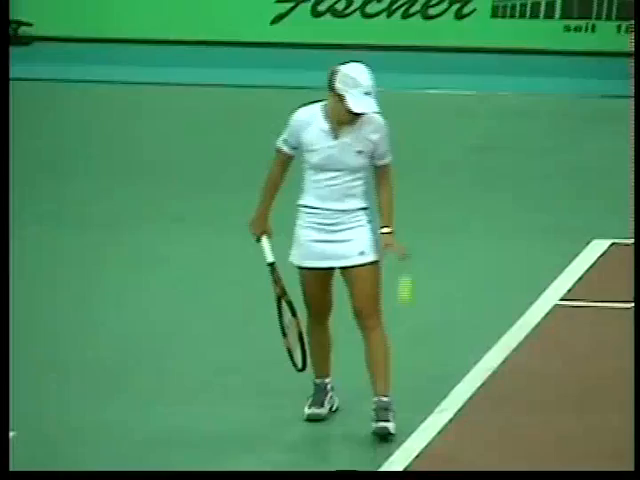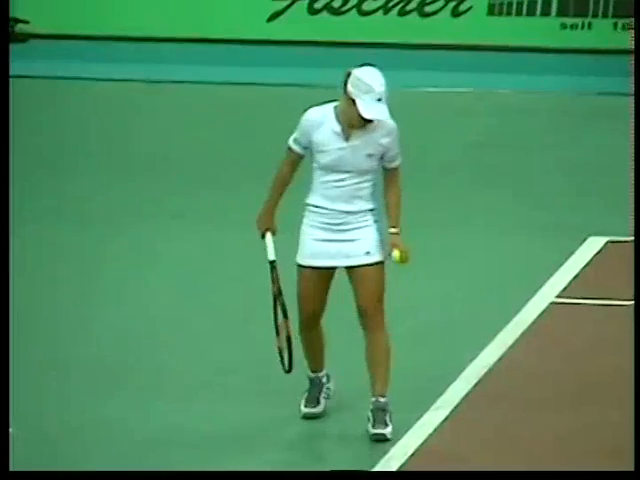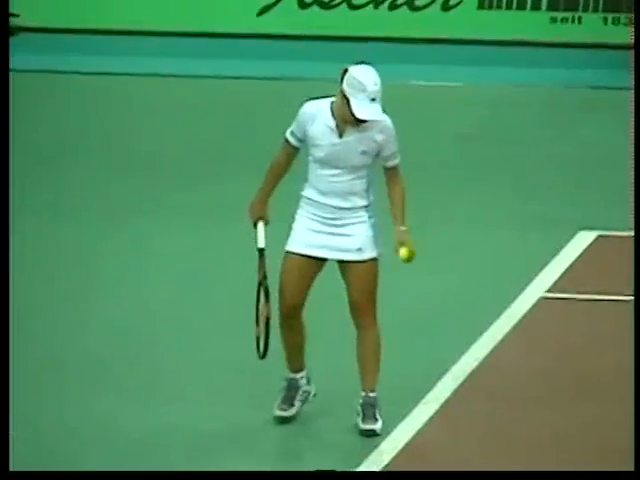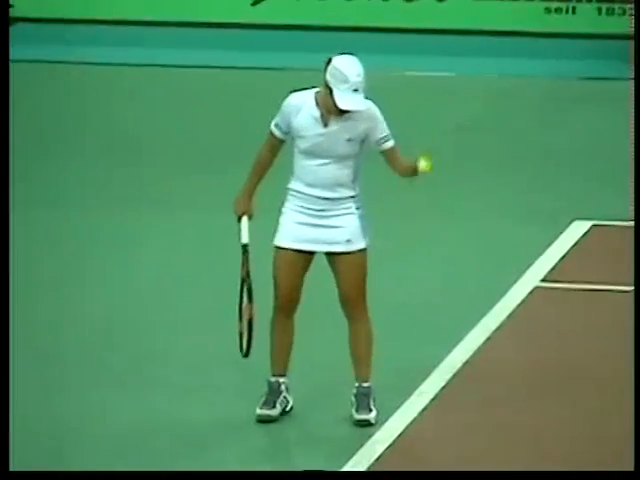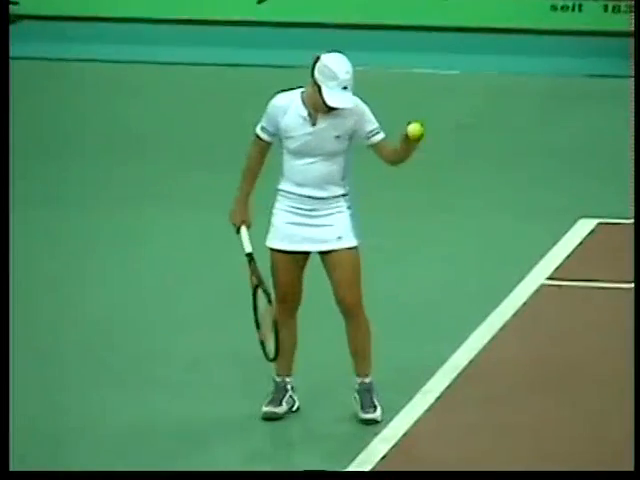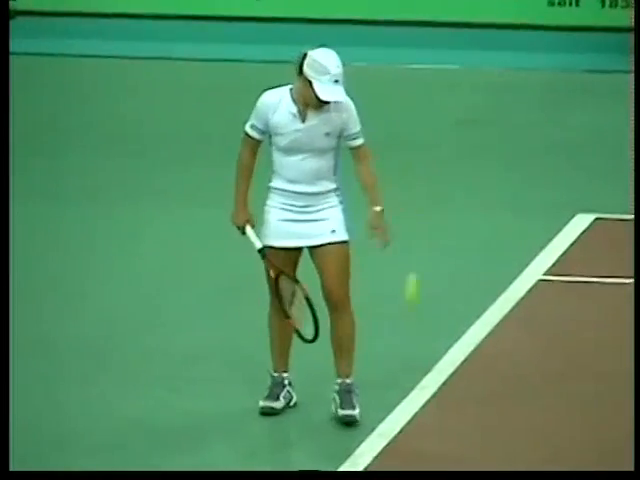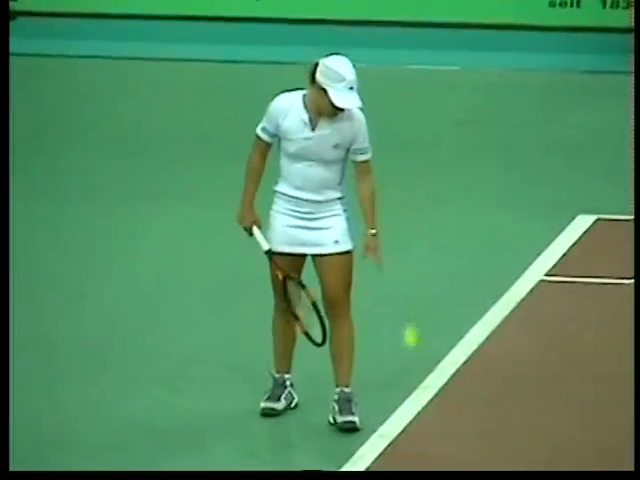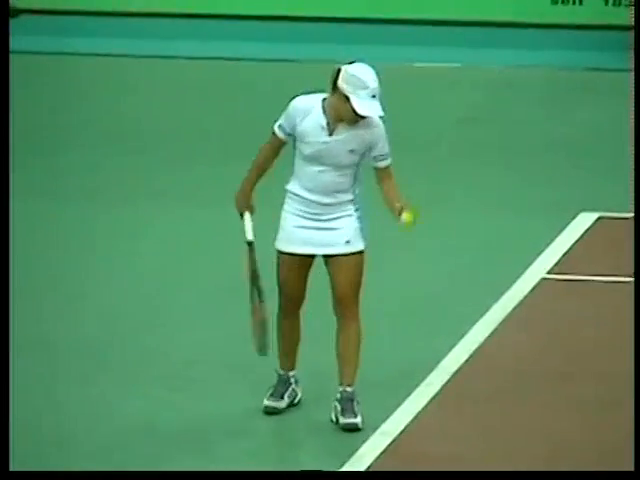
dt=0.2s
person 1, frame 1
left shoulder: (376, 126)
right shoulder: (303, 120)
left elbow: (383, 179)
right elbow: (279, 166)
left wrist: (387, 229)
right wrist: (262, 214)
left hip: (357, 231)
right hip: (312, 230)
left knee: (369, 318)
right knee: (317, 316)
left ankle: (382, 404)
right ankle: (323, 387)
person 1, frame 2
left shoulder: (386, 129)
right shoulder: (314, 119)
left elbow: (391, 181)
right elbow: (289, 165)
left wrist: (394, 230)
right wrist: (268, 211)
left hip: (362, 232)
right hip: (317, 230)
left knee: (372, 318)
right knee: (308, 317)
left ankle: (380, 405)
right ankle: (320, 379)
person 1, frame 3
left shoulder: (381, 127)
right shoulder: (310, 113)
left elbow: (394, 177)
right elbow: (285, 156)
left wrist: (401, 226)
right wrist: (261, 200)
left hip: (355, 227)
right hip: (311, 221)
left knee: (364, 314)
right knee: (289, 308)
left ankle: (369, 400)
right ankle: (297, 380)
person 1, frame 4
left shoulder: (367, 114)
right shoulder: (294, 104)
left elbow: (397, 160)
right elbow: (270, 148)
left wrist: (413, 169)
right wrist: (247, 195)
left hip: (343, 217)
right hip: (298, 214)
left knee: (355, 306)
right knee: (284, 305)
left ankle: (363, 389)
right ankle: (277, 387)
person 1, frame 5
left shoulder: (355, 111)
right shoulder: (281, 106)
left elbow: (388, 155)
right elbow: (257, 152)
left wrist: (407, 146)
right wrist: (241, 203)
left hip: (334, 217)
right hip: (288, 216)
left knee: (350, 305)
right knee: (286, 305)
left ankle: (365, 385)
right ankle: (283, 385)
person 1, frame 6
left shoulder: (344, 109)
right shoulder: (270, 103)
left elbow: (362, 160)
right elbow: (249, 150)
left wrist: (376, 208)
right wrist: (240, 203)
left hip: (326, 212)
right hip: (281, 212)
left knee: (337, 301)
right knee: (281, 300)
left ankle: (344, 387)
right ankle: (281, 381)
person 1, frame 7
left shoulder: (353, 120)
right shoulder: (282, 107)
left elbow: (364, 175)
right elbow: (259, 154)
left wrist: (371, 229)
right wrist: (246, 205)
left hip: (331, 221)
right hip: (286, 218)
left knee: (338, 307)
right knee: (284, 305)
left ankle: (344, 394)
right ankle: (282, 384)
person 1, frame 8
left shoulder: (373, 128)
right shoulder: (301, 108)
left elbow: (385, 178)
right elbow: (272, 147)
left wrist: (397, 207)
right wrist: (247, 187)
left hip: (343, 222)
right hip: (297, 219)
left knee: (347, 307)
right knee: (289, 304)
left ankle: (346, 395)
right ankle: (286, 379)
